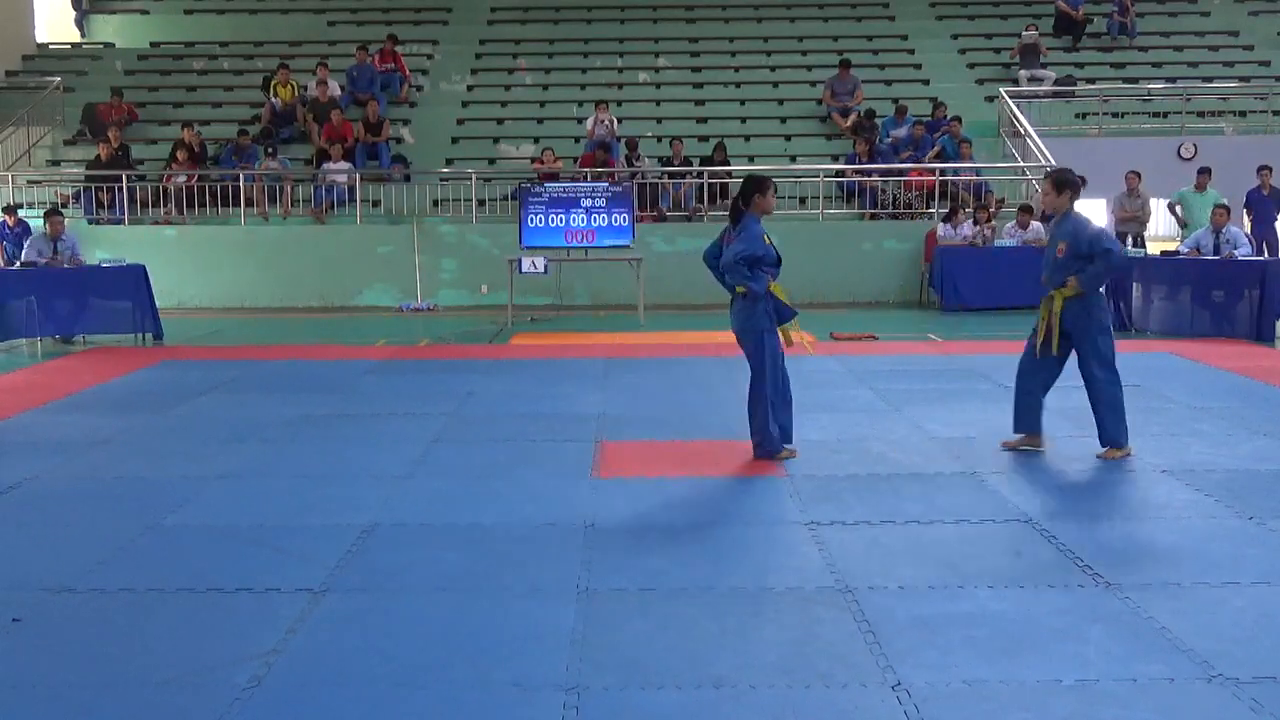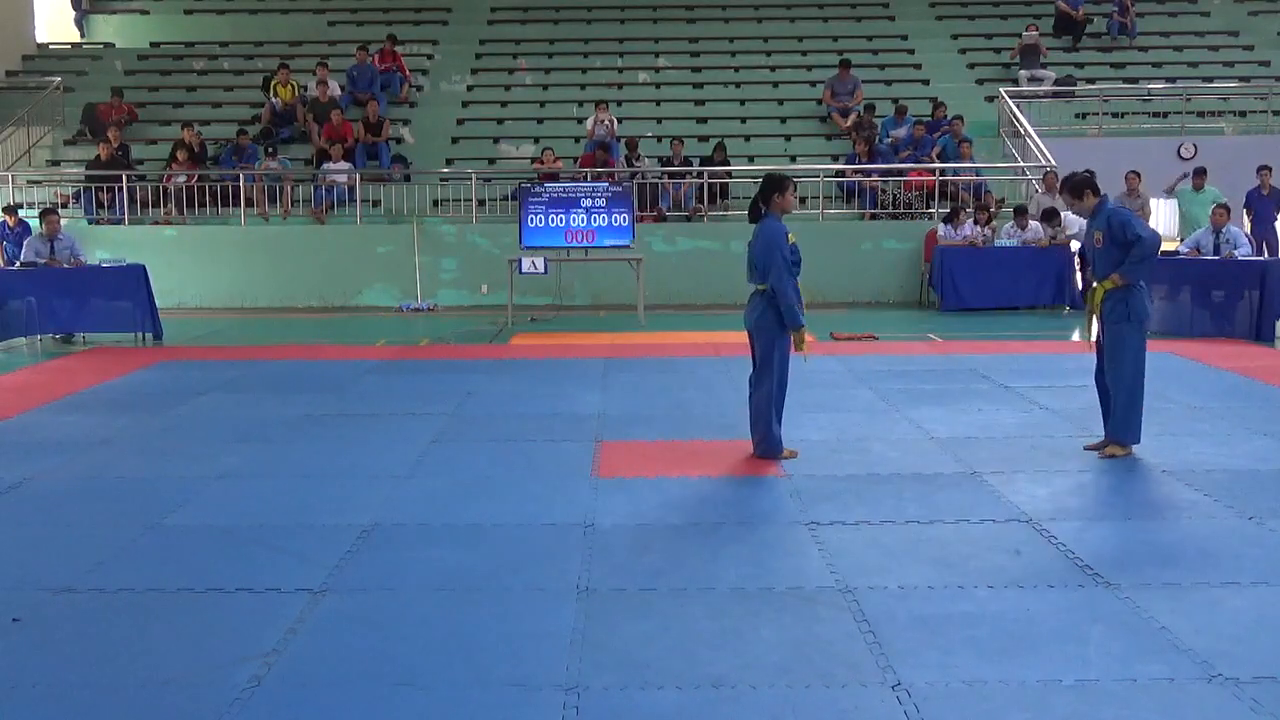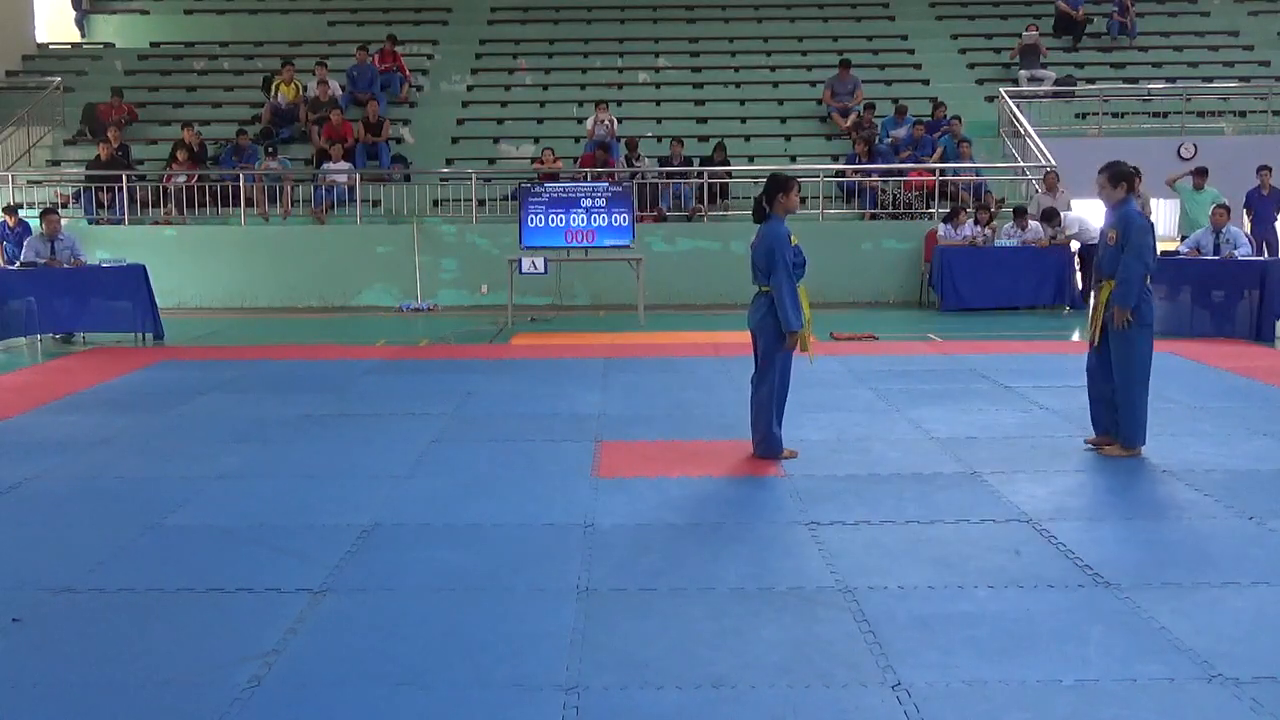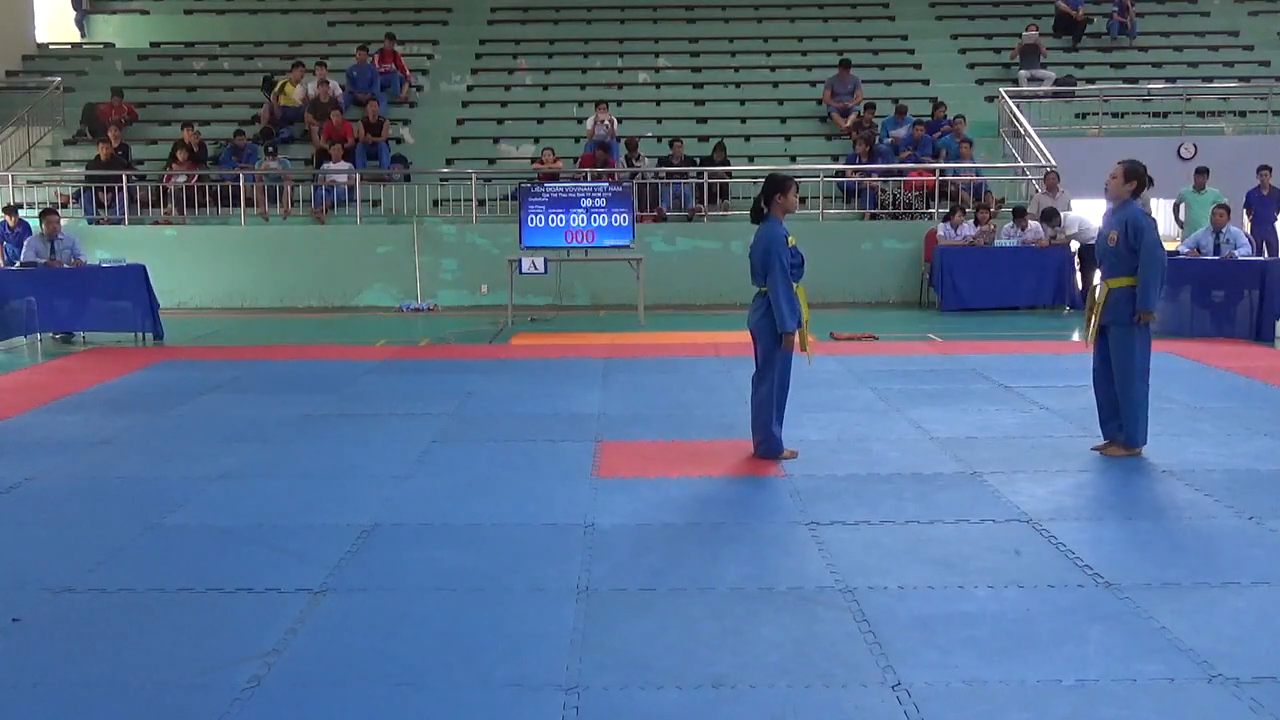
dt=0.7s
person 1, frame 1
left shoulder: (1081, 228)
right shoulder: (1057, 226)
left elbow: (1115, 256)
left wrist: (1083, 282)
right wrist: (1049, 278)
left hip: (1086, 311)
right hip: (1057, 310)
left knee: (1100, 375)
right knee: (1031, 368)
left ankle: (1118, 442)
right ankle: (1032, 433)
person 1, frame 2
left shoulder: (1116, 216)
right shoulder: (1094, 221)
left elbow: (1150, 240)
left wrist: (1125, 275)
right wrist: (1098, 276)
left hip: (1126, 304)
right hip: (1109, 303)
left knee: (1124, 371)
right knee: (1105, 372)
left ankle: (1123, 439)
right ankle: (1113, 434)
person 1, frame 3
left shoulder: (1134, 218)
right shoulder: (1114, 215)
left elbow: (1135, 266)
left wrist: (1122, 305)
right wrist: (1101, 301)
left hip: (1129, 308)
right hip: (1110, 304)
left knee: (1129, 375)
right knee: (1098, 368)
left ankle: (1130, 441)
right ankle: (1109, 431)
person 1, frame 4
left shoulder: (1137, 218)
right shoulder: (1111, 215)
left elbow: (1153, 262)
left wrist: (1146, 305)
right wrist: (1097, 299)
left hip: (1128, 305)
right hip: (1110, 303)
left knee: (1129, 374)
right knee: (1104, 372)
left ankle: (1131, 441)
right ankle: (1115, 435)
person 2, frame 1
left shoulder: (738, 227)
right shoulder: (753, 232)
left elbow: (711, 257)
right elbow: (731, 263)
left wrist: (733, 286)
right wrist: (757, 285)
left hip: (751, 310)
right hip: (757, 311)
left knee: (773, 376)
right knee: (766, 378)
left ankle: (776, 437)
right ankle: (768, 445)
person 2, frame 2
left shoulder: (764, 227)
right shoulder: (776, 231)
right elbow: (782, 282)
right wrist: (797, 321)
left hip: (761, 311)
right hip: (773, 314)
left knee: (763, 378)
right knee: (772, 379)
left ankle: (764, 442)
right ankle: (769, 445)
person 2, frame 3
left shoulder: (768, 229)
right shoulder: (778, 233)
right elbow: (783, 284)
right wrist: (792, 326)
left hip: (765, 311)
right hip: (775, 315)
left knee: (766, 378)
right knee: (773, 380)
left ankle: (765, 442)
right ankle: (769, 445)
person 2, frame 4
left shoulder: (768, 230)
right shoulder: (775, 234)
right elbow: (779, 284)
right wrist: (787, 327)
left hip: (766, 313)
right hip: (774, 315)
left knee: (767, 379)
right knee: (774, 380)
left ankle: (766, 442)
right ankle: (769, 445)
